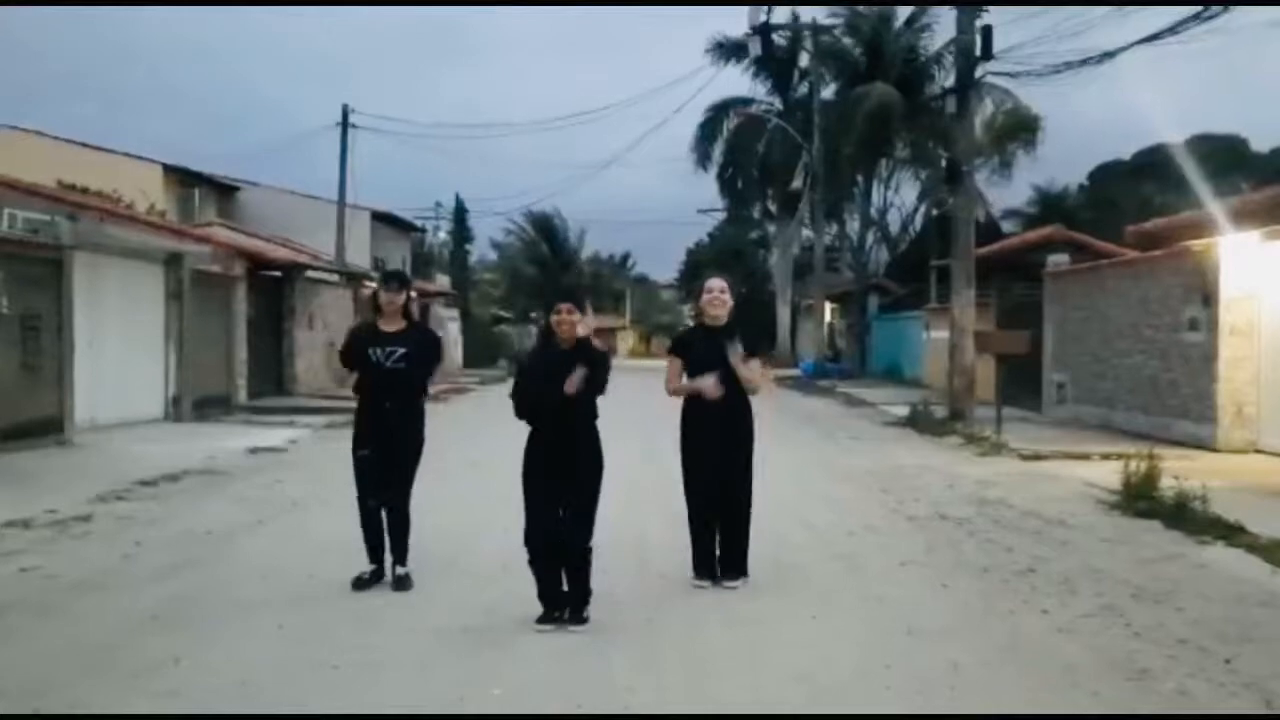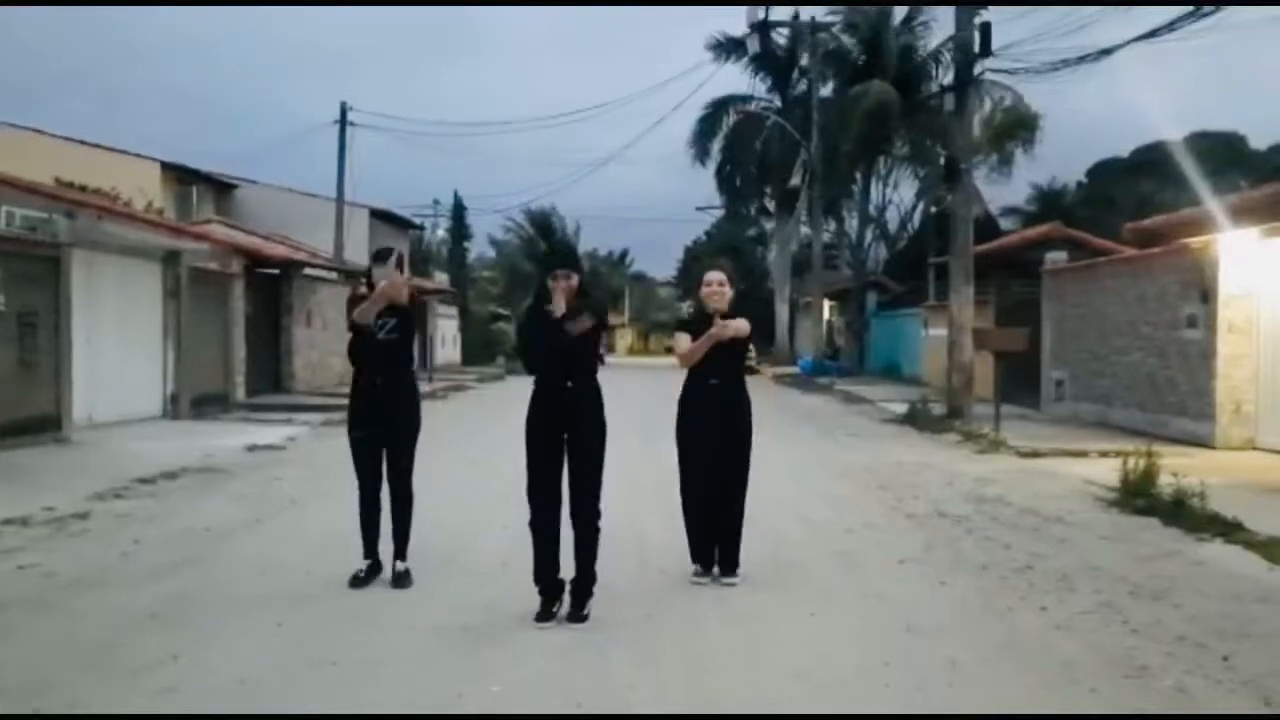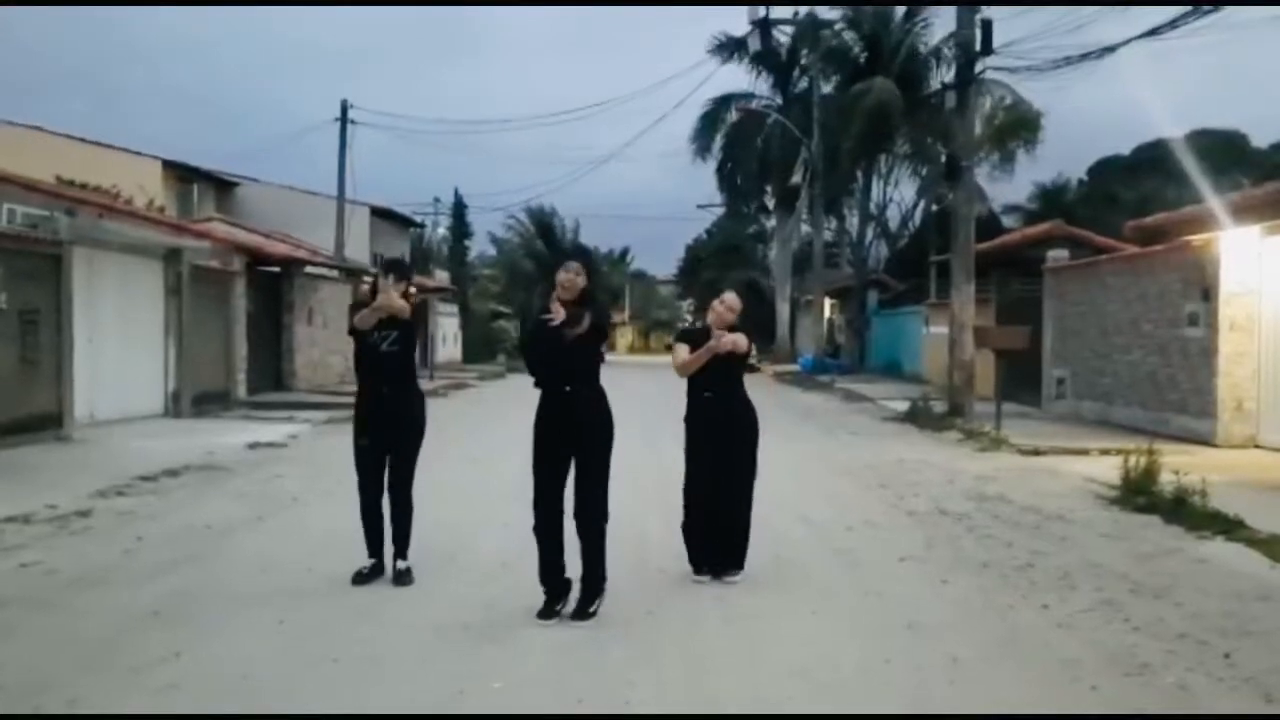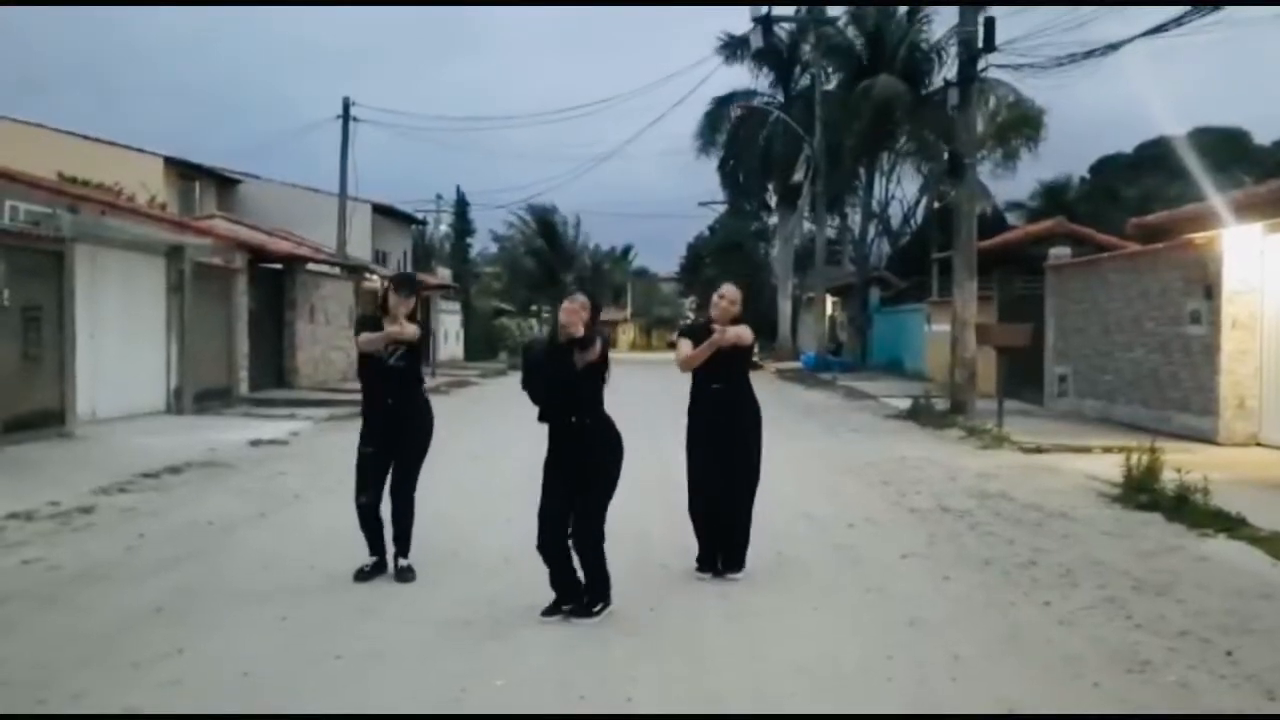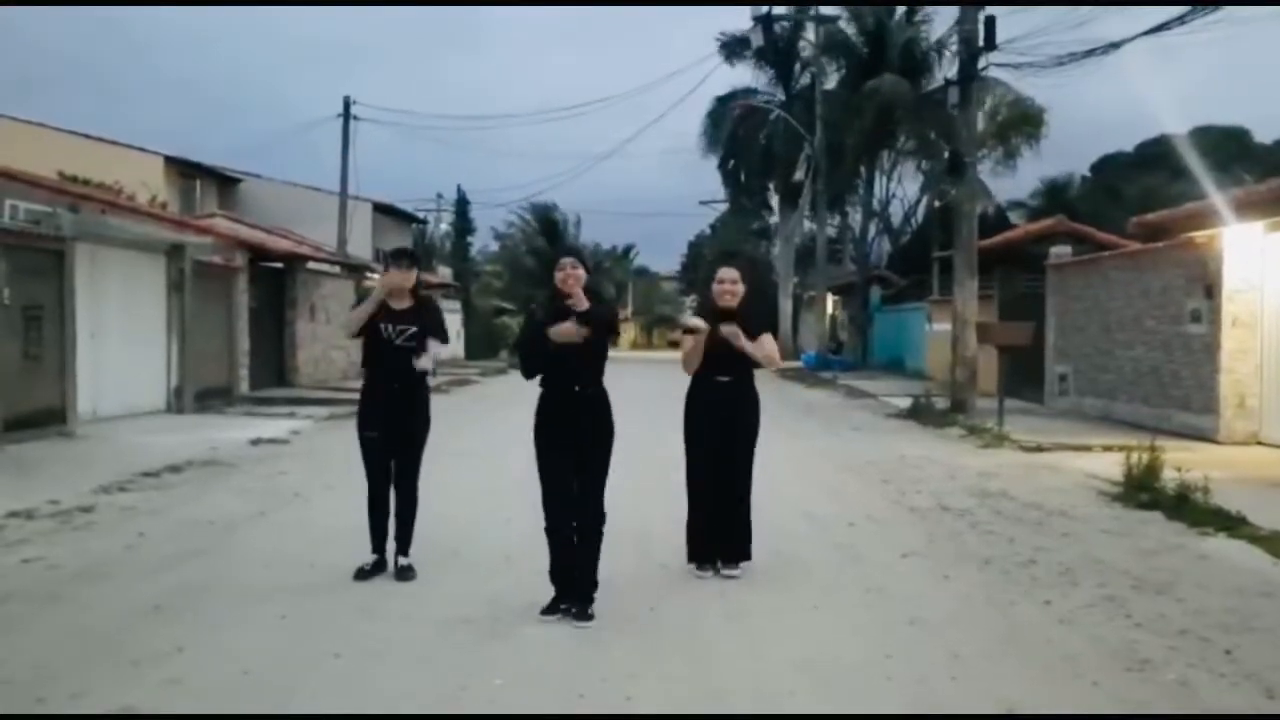
dt=0.3s
person 1, frame 1
left shoulder: (595, 356)
right shoulder: (534, 359)
left elbow: (598, 386)
right elbow: (523, 408)
left wrist: (583, 341)
right wrist: (562, 393)
left hip: (583, 452)
right hip: (542, 452)
left knee: (575, 539)
right knee: (539, 536)
left ankle: (578, 602)
right ankle: (552, 602)
person 1, frame 2
left shoulder: (590, 310)
right shoulder: (534, 315)
left elbow: (591, 331)
right elbow: (532, 361)
left wrist: (564, 313)
right wrist: (564, 329)
left hip: (585, 409)
right hip: (545, 409)
left knee: (585, 505)
right knee: (542, 504)
left ankle: (581, 595)
right ankle: (548, 593)
person 1, frame 3
left shoulder: (592, 315)
right shoulder: (542, 320)
left elbow: (598, 328)
right elbow: (535, 364)
left wrist: (568, 322)
right wrist: (563, 333)
left hip: (590, 415)
right hip: (552, 413)
left knee: (591, 507)
right knee: (546, 507)
left ankle: (591, 592)
right ankle: (554, 591)
person 1, frame 4
left shoulder: (593, 346)
right shoulder: (538, 351)
right elbow: (538, 393)
left wrist: (579, 337)
right wrist: (573, 364)
left hip: (599, 445)
right hip: (561, 445)
left knee: (586, 529)
right knee: (549, 532)
left ankle: (598, 595)
right ankle: (567, 592)
person 1, frame 5
left shoulder: (602, 311)
right shoulder: (541, 316)
left elbow: (604, 325)
right elbow: (528, 368)
left wrist: (585, 311)
right wrist: (550, 339)
left hip: (593, 411)
right hip: (553, 413)
left knee: (588, 508)
right knee: (557, 507)
left ankle: (584, 595)
right ankle: (563, 590)
person 2, frame 1
left shoulder: (420, 333)
right shoulder: (362, 334)
left elbow: (440, 371)
left wrist: (442, 340)
left hip: (407, 425)
right hip: (369, 425)
left knee: (396, 501)
right knee: (368, 502)
left ankle: (400, 565)
right ankle: (376, 565)
person 2, frame 2
left shoulder: (405, 300)
right shoulder: (360, 300)
left elbow: (401, 295)
right elbow: (360, 318)
left wrist: (395, 285)
right wrist: (377, 293)
left hip: (401, 402)
right hip: (364, 401)
left knee: (400, 482)
right knee: (368, 485)
left ankle: (400, 560)
right ankle: (370, 559)
person 2, frame 3
left shoulder: (408, 314)
right shoulder: (363, 309)
left elbow: (401, 309)
right elbow: (360, 324)
left wrist: (392, 303)
right wrist: (377, 306)
left hip: (406, 412)
right hip: (369, 411)
left knee: (399, 488)
right knee: (369, 490)
left ankle: (401, 559)
right ankle: (374, 558)
person 2, frame 4
left shoulder: (417, 329)
right shoulder: (368, 323)
left elbow: (411, 332)
right elbow: (363, 345)
left wrist: (402, 331)
right wrist: (387, 333)
left hip: (413, 421)
right hip: (376, 422)
left knee: (402, 493)
right knee: (366, 499)
left ankle: (402, 557)
right ankle: (377, 556)
person 2, frame 5
left shoulder: (427, 310)
right shoulder: (374, 305)
left elbow: (436, 345)
right elbow: (352, 327)
left wrist: (426, 360)
right wrist: (378, 294)
left hip: (413, 404)
right hip: (375, 402)
left knee: (406, 481)
right knee: (377, 482)
left ankle: (403, 555)
right ankle: (377, 555)
person 3, frame 1
left shoulder: (744, 338)
right shoulder: (686, 339)
left elbow: (755, 386)
right elbow: (671, 385)
left wrist: (740, 367)
right wrist: (696, 386)
left hip: (736, 422)
right hip: (698, 423)
left knee: (735, 495)
right knee: (700, 495)
left ankle: (733, 567)
right ankle: (703, 566)
person 3, frame 2
left shoulder: (739, 321)
right shoulder: (689, 324)
left elbow: (739, 329)
right elbow: (684, 358)
left wrist: (725, 328)
right wrist: (711, 335)
left hip: (733, 409)
right hip: (695, 409)
left knee: (731, 486)
right knee: (697, 486)
left ankle: (729, 562)
right ankle: (702, 560)
person 3, frame 3
left shoulder: (739, 338)
right shoulder: (688, 336)
left elbow: (738, 343)
right elbow: (681, 367)
left wrist: (726, 342)
right wrist: (710, 347)
left hip: (737, 422)
right hip: (701, 420)
left knee: (736, 492)
right knee: (699, 492)
left ankle: (730, 562)
right ankle: (703, 561)
person 3, frame 4
left shoulder: (743, 331)
right shoulder: (691, 331)
left elbow: (741, 335)
right elbow: (684, 363)
left wrist: (728, 335)
right wrist: (713, 343)
left hip: (741, 416)
right hip: (703, 415)
left knee: (739, 488)
right knee: (704, 490)
left ankle: (732, 559)
right ankle: (707, 558)
person 3, frame 5
left shoulder: (752, 321)
right shoulder: (699, 319)
left elbow: (773, 359)
right elbow: (690, 367)
left wrist: (741, 341)
right wrist: (697, 335)
left hip: (741, 407)
right hip: (702, 406)
left knee: (736, 480)
right knee: (701, 480)
left ankle: (731, 554)
right ankle: (702, 554)
